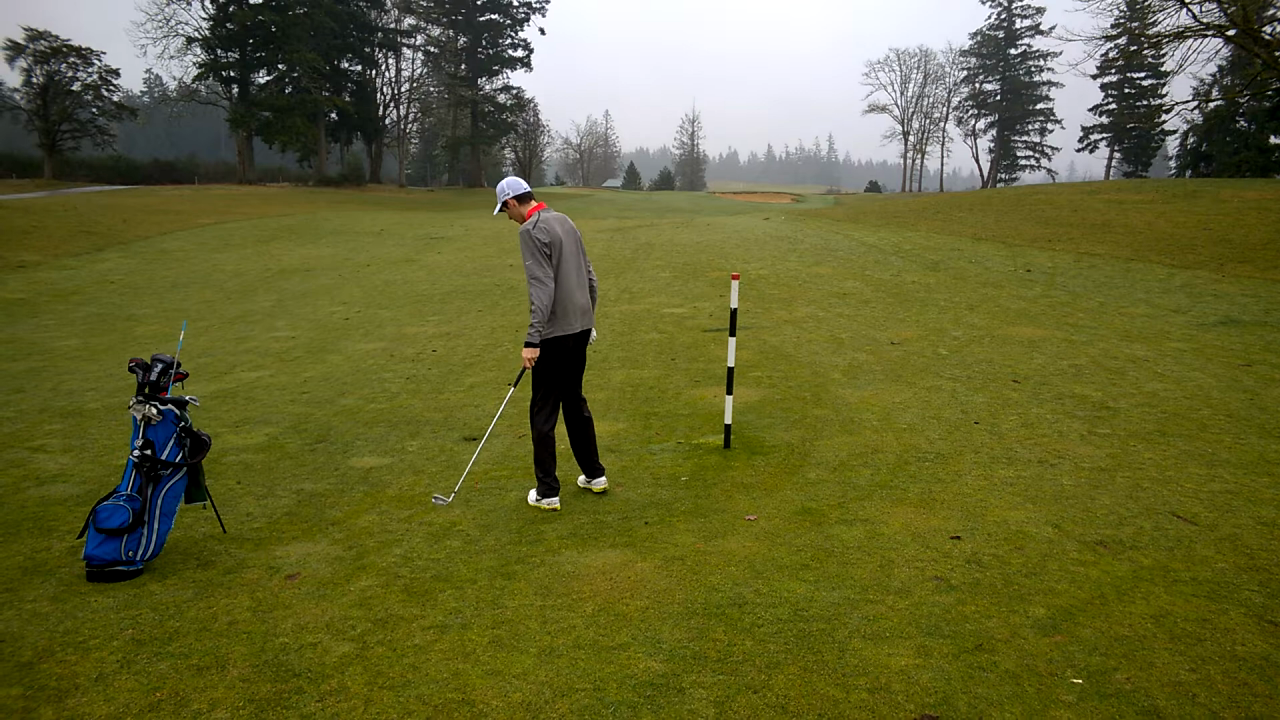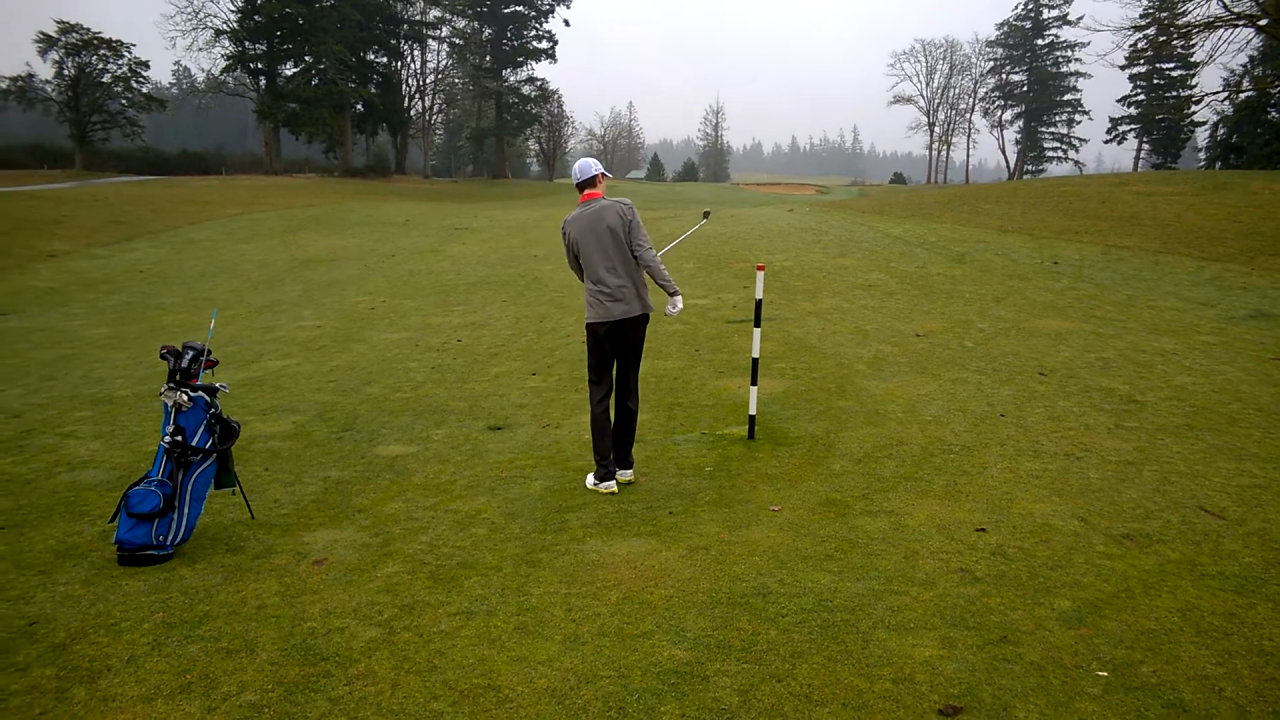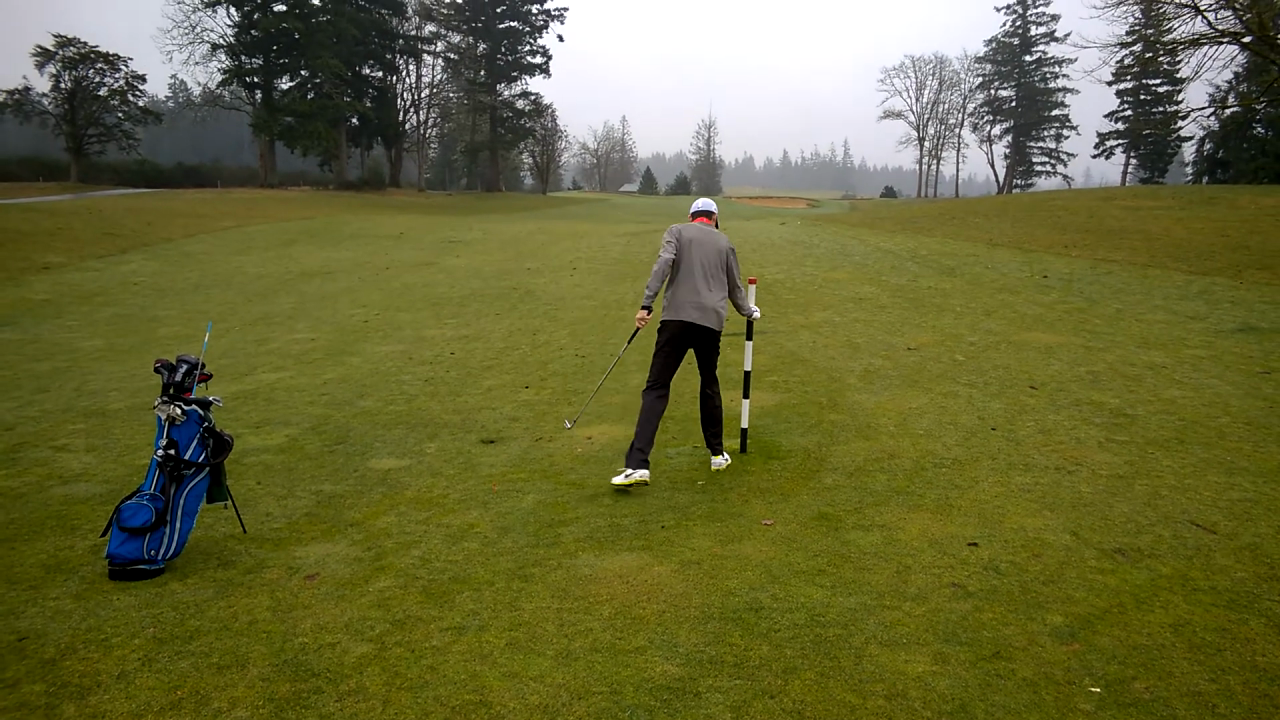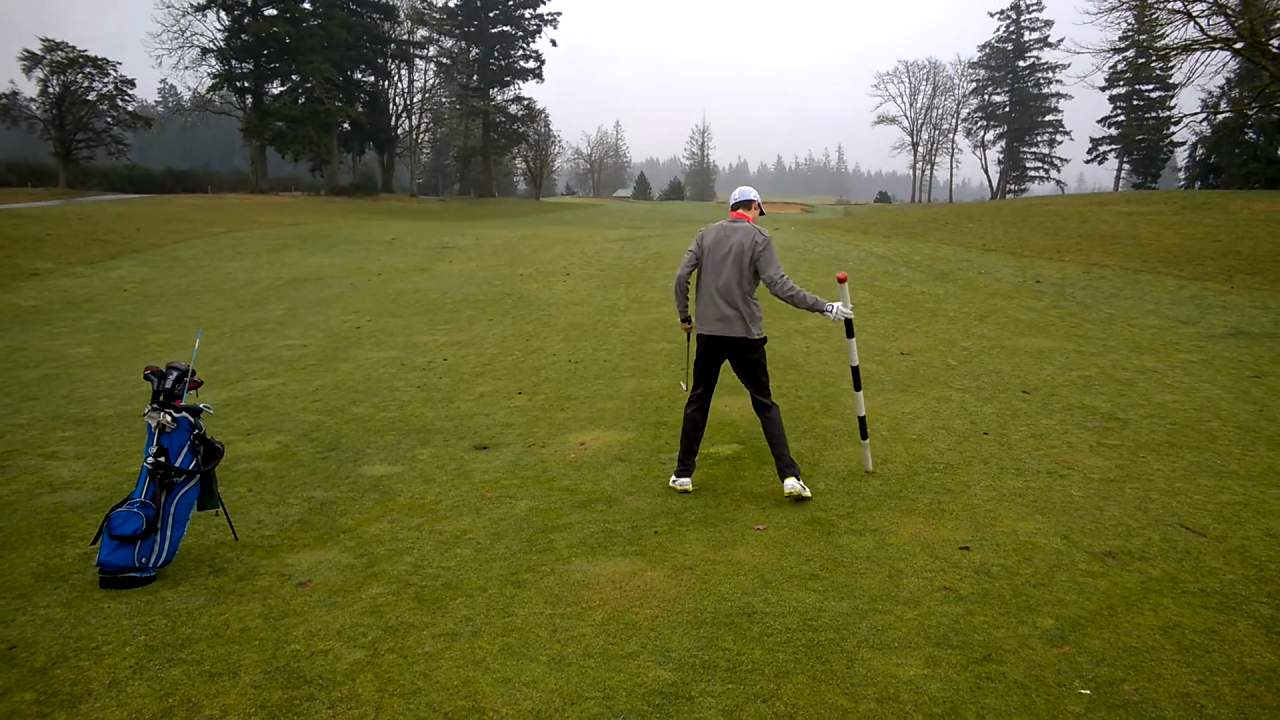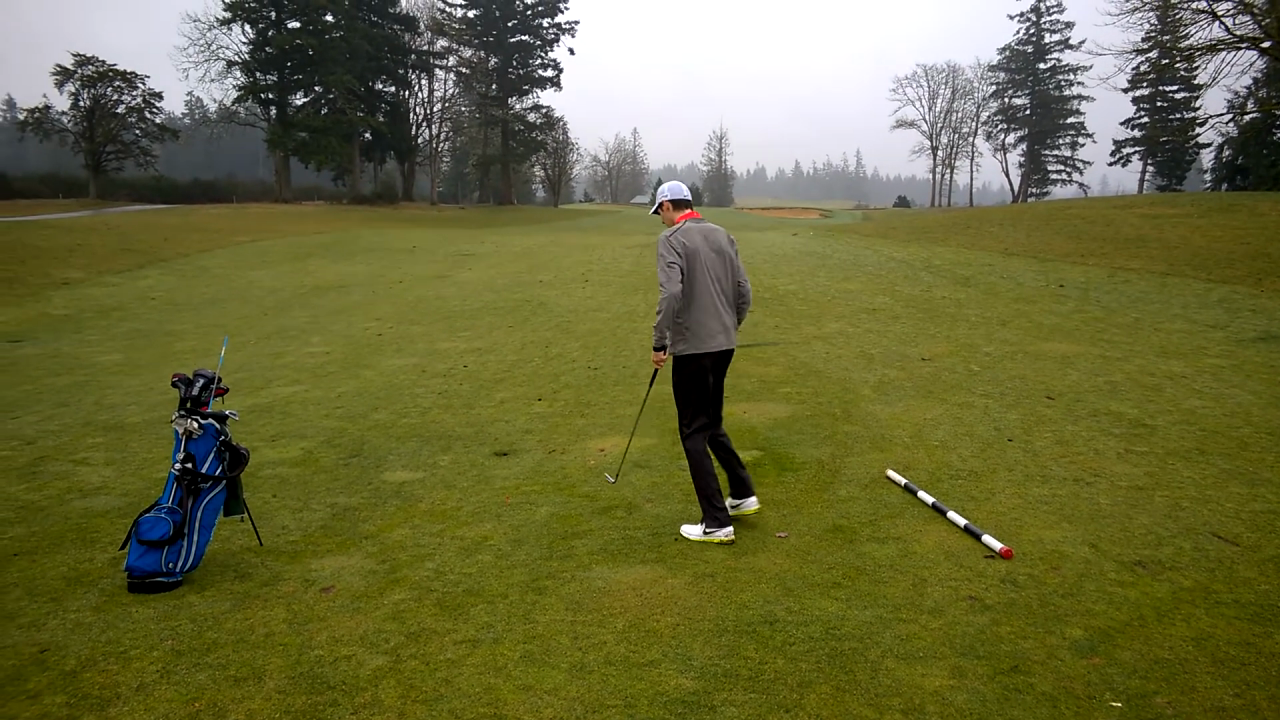
dt=1s
person 1, frame 1
left shoulder: (531, 231)
right shoulder: (564, 221)
left elbow: (542, 289)
right elbow: (589, 276)
left wrist: (532, 339)
right wrist: (589, 318)
left hip: (556, 331)
right hip: (579, 326)
left knee: (544, 410)
right knee: (574, 400)
left ankle: (547, 490)
right ankle: (594, 473)
person 1, frame 2
left shoulder: (569, 224)
right shoulder: (622, 208)
right elbow: (645, 254)
right wrist: (672, 291)
left hip: (598, 316)
right hip: (633, 310)
left knee: (599, 393)
right knee: (628, 388)
left ankle: (605, 474)
right ankle: (623, 464)
person 1, frame 3
left shoulder: (677, 231)
right shoulder: (724, 242)
left elbow: (664, 263)
right elbow: (735, 288)
left wrist: (646, 305)
right wrist: (748, 311)
left hip: (677, 320)
right hip: (711, 323)
left knee: (656, 390)
right knee: (709, 385)
left ankle: (637, 465)
right ankle: (716, 453)
person 1, frame 4
left shoulder: (706, 233)
right shoulder: (759, 237)
left elbow: (682, 276)
right elbow: (780, 285)
left wrist: (684, 315)
right wrist: (824, 307)
left hip: (708, 331)
right hip: (744, 333)
left knee: (698, 399)
right knee: (764, 403)
left ankle: (683, 473)
right ankle: (789, 476)
person 1, frame 5
left shoulder: (671, 238)
right shoulder: (722, 235)
left elbow: (671, 293)
right elbow: (743, 290)
left wrist: (659, 343)
left hip: (692, 348)
right hip: (722, 345)
left knee: (694, 431)
right knee: (709, 423)
left ankle: (717, 523)
right ankle: (742, 494)
